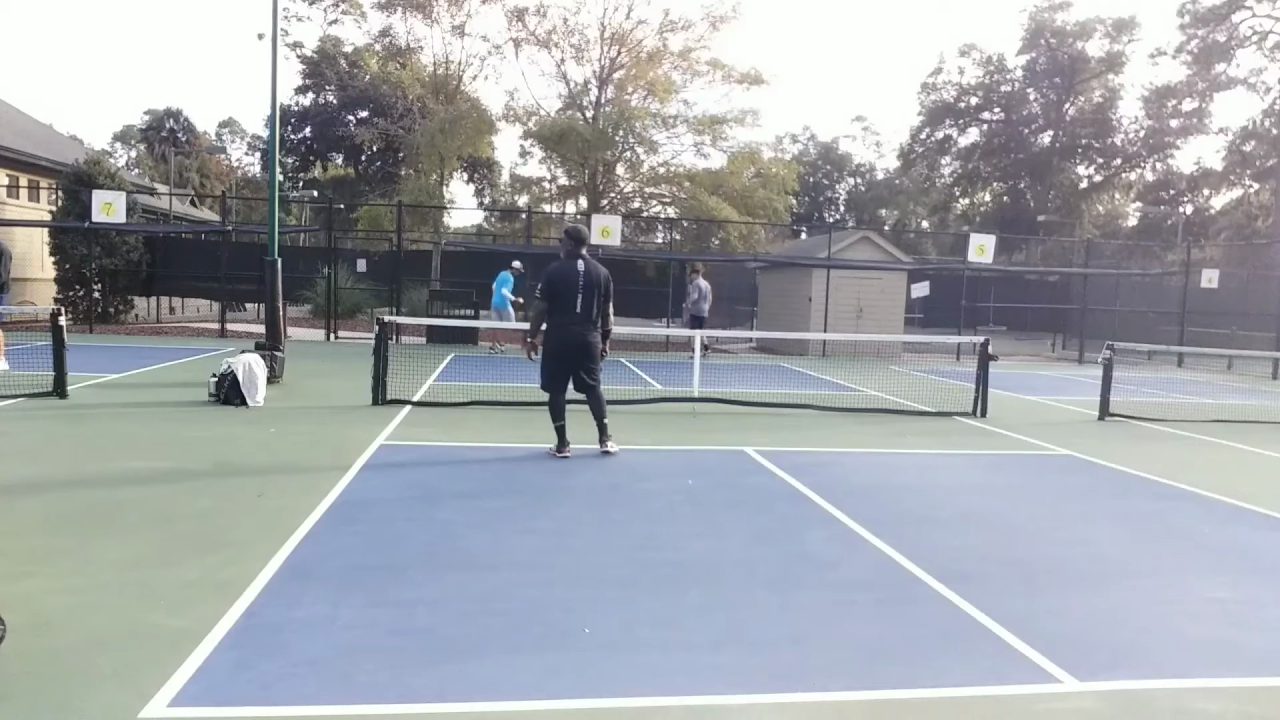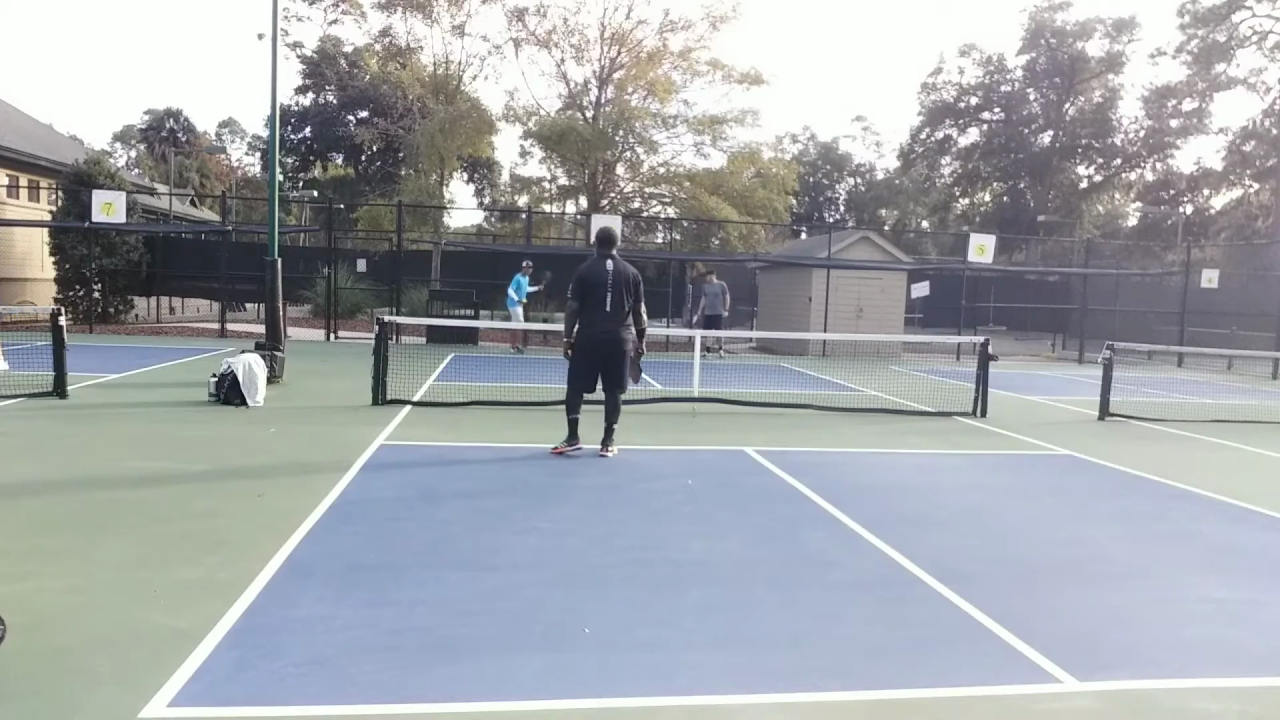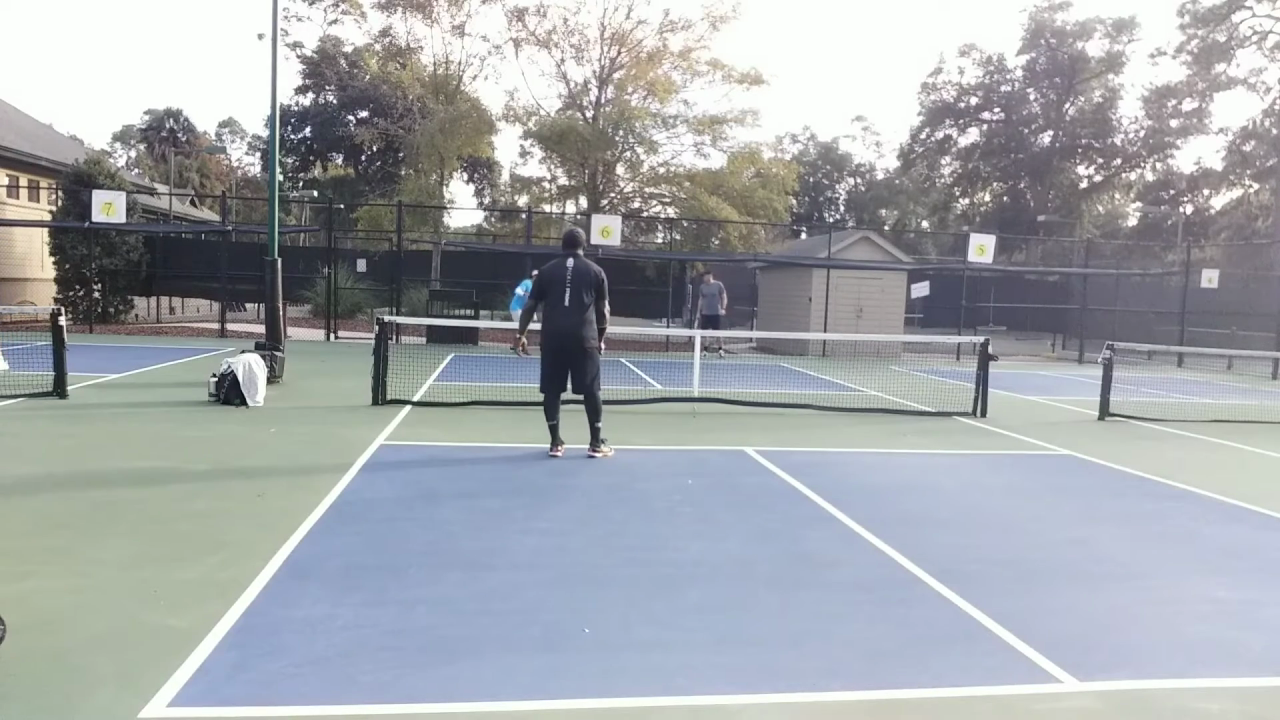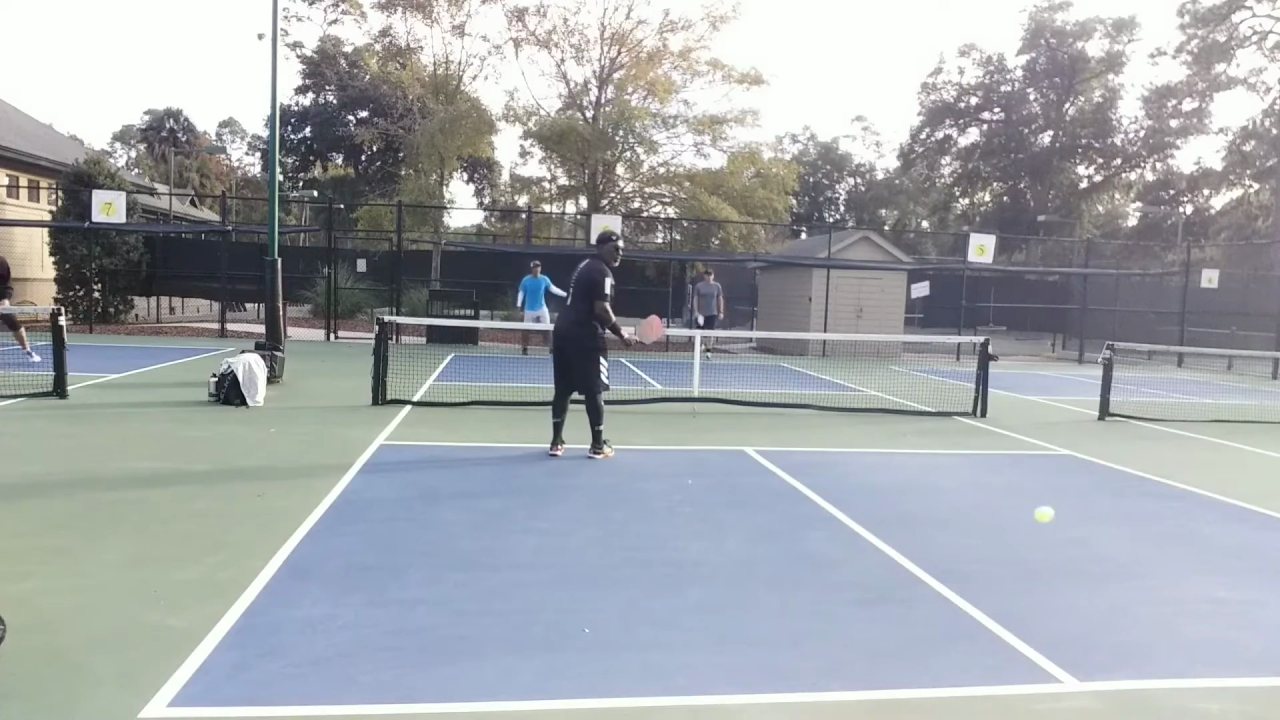
dt=1s
person 1, frame 1
left shoulder: (555, 271)
right shoulder: (602, 272)
left elbow: (540, 309)
right elbow: (607, 312)
left wrist: (531, 338)
right wrist: (605, 340)
left hip: (558, 340)
right hip: (589, 340)
left knee: (557, 391)
right knee: (593, 388)
left ankle: (562, 444)
right ankle: (605, 439)
person 1, frame 2
left shoulder: (584, 270)
right shoulder: (631, 273)
left elbow: (572, 308)
right elbow: (639, 311)
left wrist: (568, 337)
right wrist: (640, 339)
left hip: (588, 339)
right hip: (619, 340)
left knee: (575, 387)
right knee: (613, 391)
left ankle: (573, 437)
right ankle: (607, 443)
person 1, frame 3
left shoulder: (547, 270)
right shoulder: (595, 271)
left elbow: (529, 306)
right elbow: (603, 310)
left wrist: (521, 335)
right wrist: (600, 338)
left hip: (552, 336)
right hip: (584, 337)
left knee: (552, 390)
right knee: (591, 390)
left ankle: (555, 443)
right ankle: (596, 444)
person 1, frame 4
left shoulder: (583, 268)
right shoulder: (602, 272)
right elbow: (601, 309)
right wrist: (621, 335)
left hip: (562, 332)
right hip: (585, 337)
left knee: (562, 389)
right knee: (593, 390)
left ankle: (556, 442)
right ankle: (597, 445)
